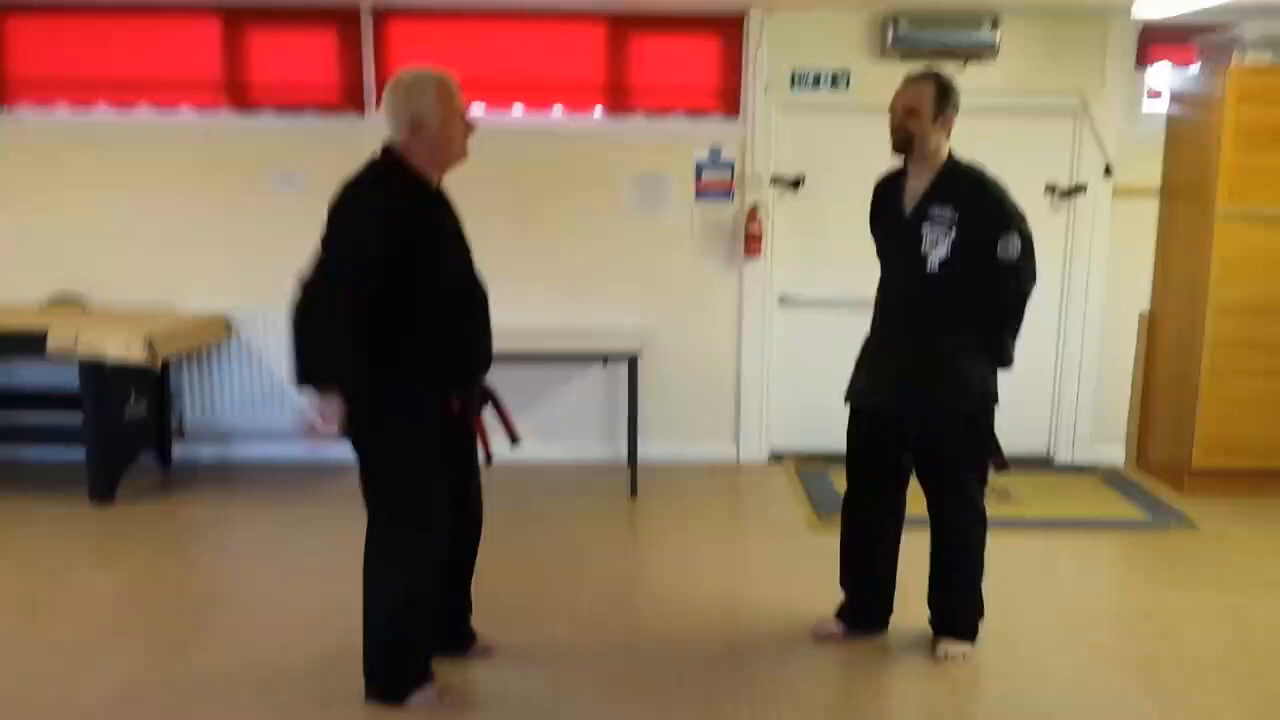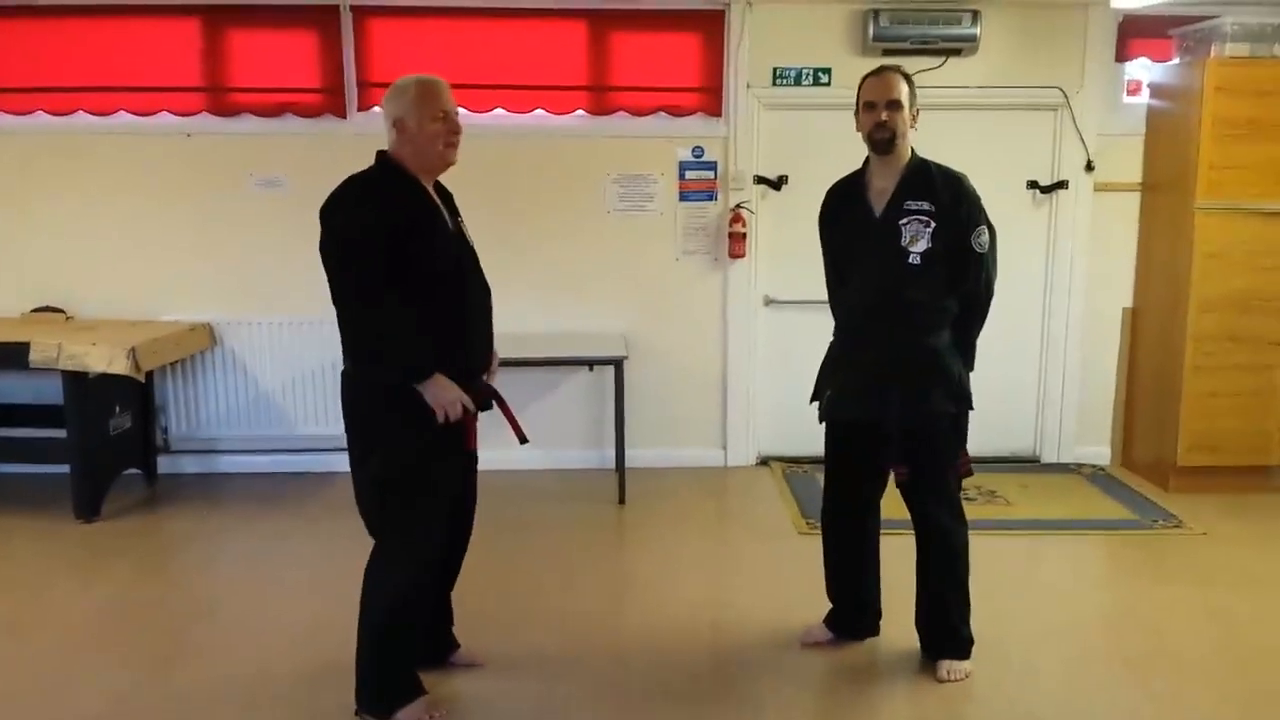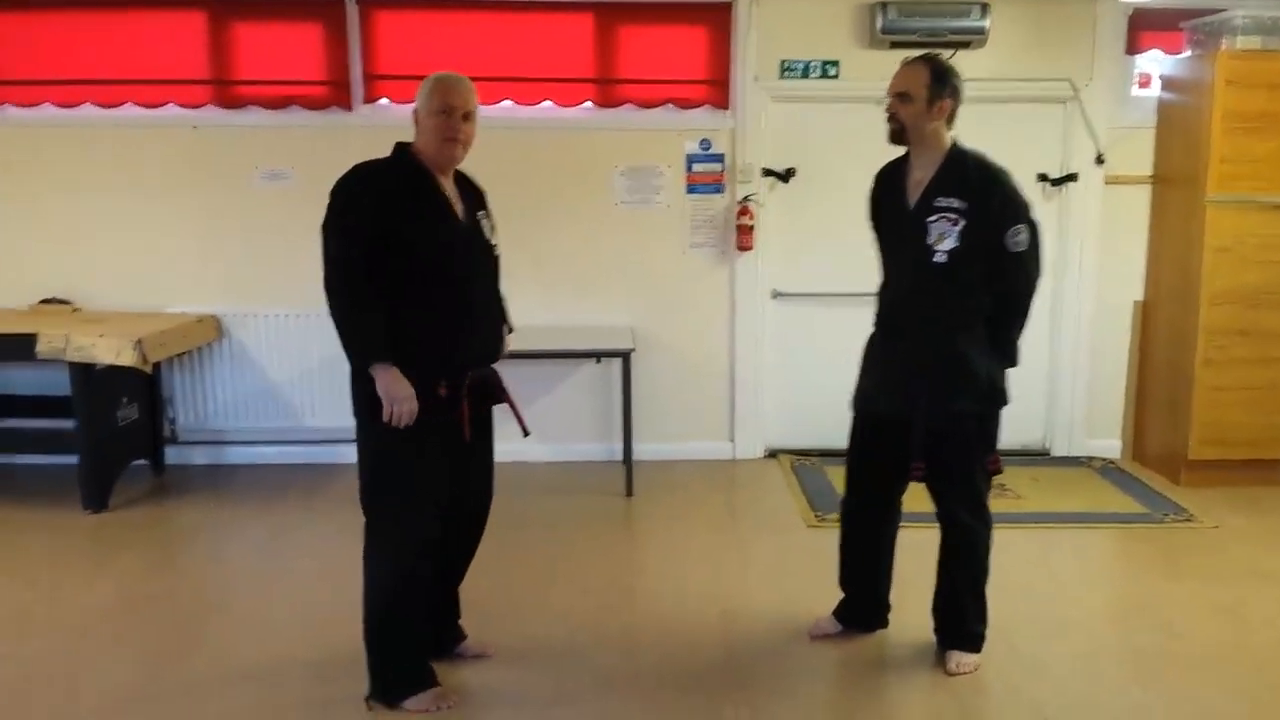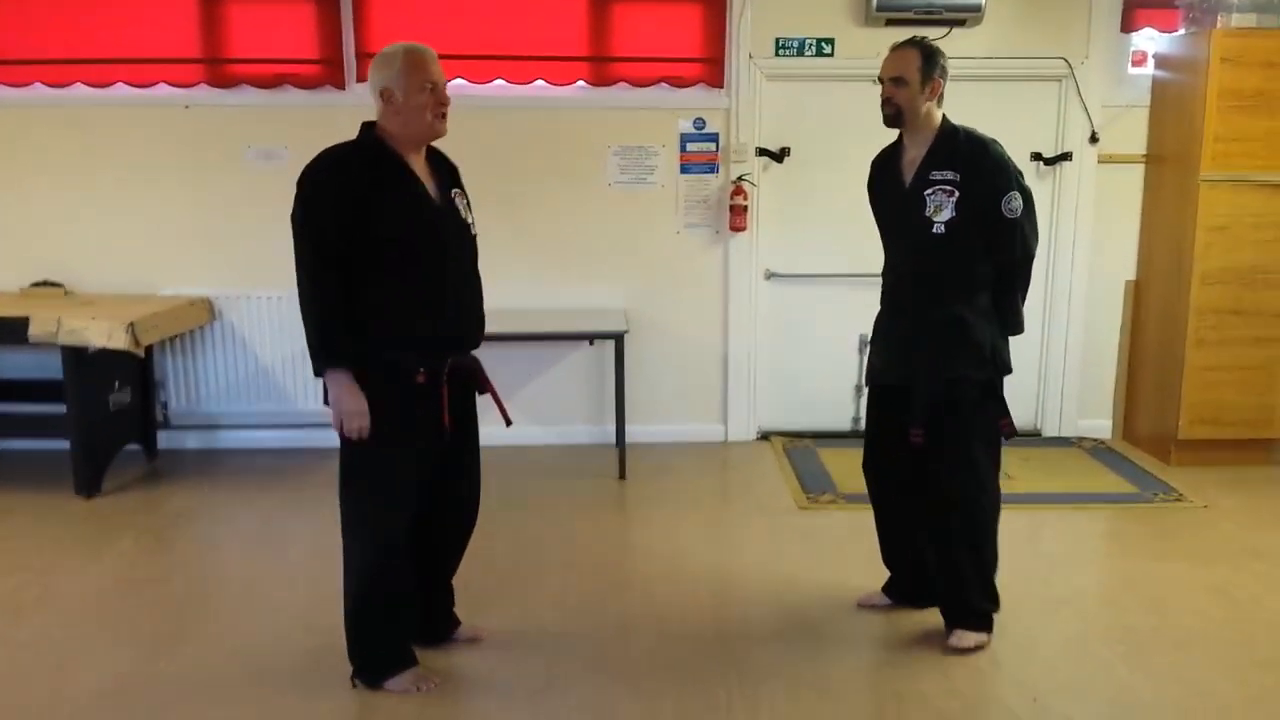
dt=1s
person 1, frame 1
left shoulder: (421, 191)
right shoulder: (375, 198)
right elbow: (330, 290)
right wrist: (331, 386)
left hip: (442, 394)
right hip: (397, 401)
left knee: (458, 516)
right knee: (408, 530)
left ankle: (448, 629)
right ankle: (395, 672)
person 1, frame 2
left shoulder: (435, 196)
right shoulder: (362, 201)
right elbow: (364, 306)
left wrist: (475, 352)
right wrist: (426, 377)
left hip: (444, 394)
right hip: (396, 401)
left knee: (447, 525)
right knee: (406, 537)
left ankle: (429, 639)
person 1, frame 3
left shoulder: (469, 195)
right shoulder: (370, 188)
right elbow: (349, 285)
left wrist: (497, 327)
right wrist: (381, 367)
left hip: (466, 387)
right hip: (403, 388)
left knee: (462, 514)
right knee: (403, 527)
left ankle: (436, 629)
right ankle: (397, 674)
person 1, frame 4
left shoulder: (442, 170)
right shoulder: (338, 174)
right elbow: (320, 284)
left wrist: (461, 350)
right wrist: (336, 374)
left hip: (448, 375)
right hip: (381, 381)
left knee: (451, 505)
right knee: (381, 517)
left ankle: (431, 616)
right ankle: (380, 657)
person 2, frame 1
left shoulder: (982, 197)
right shoulder: (886, 193)
left elbow: (1015, 283)
left wrist: (980, 358)
right wrist: (894, 341)
left hip: (956, 379)
right hip: (886, 367)
left knee: (955, 504)
right knee: (868, 492)
left ankle: (956, 622)
right ankle: (864, 609)
person 2, frame 2
left shoulder: (950, 192)
right shoulder: (840, 200)
left elbow: (977, 285)
left wrist: (942, 354)
right wrist: (860, 346)
left hip: (930, 381)
right hip: (854, 374)
left knee: (937, 512)
right knee: (846, 504)
left ankle: (947, 639)
right ankle: (852, 615)
person 2, frame 3
left shoulder: (986, 184)
right shoulder: (887, 181)
left elbow: (1020, 277)
left wrist: (986, 353)
right wrist: (900, 339)
left hip: (962, 376)
right hip: (890, 363)
left knee: (961, 509)
right knee: (866, 494)
left ankle: (961, 632)
right ankle: (861, 608)
person 2, frame 4
left shoulder: (980, 157)
right shoulder: (884, 166)
left elbow: (1018, 244)
left wrist: (993, 323)
right wrist: (905, 315)
left hip: (965, 348)
right hip: (899, 341)
left knee: (966, 479)
right knee: (890, 468)
left ankle: (971, 611)
right ankle: (913, 582)
